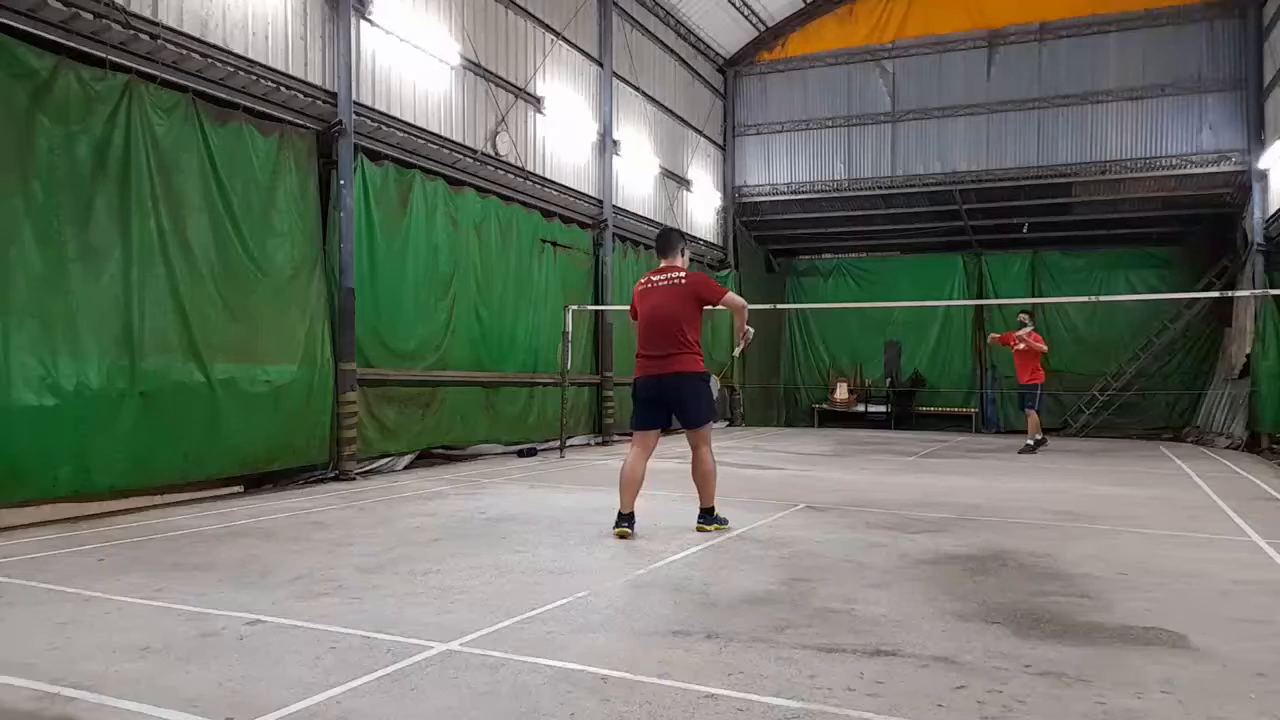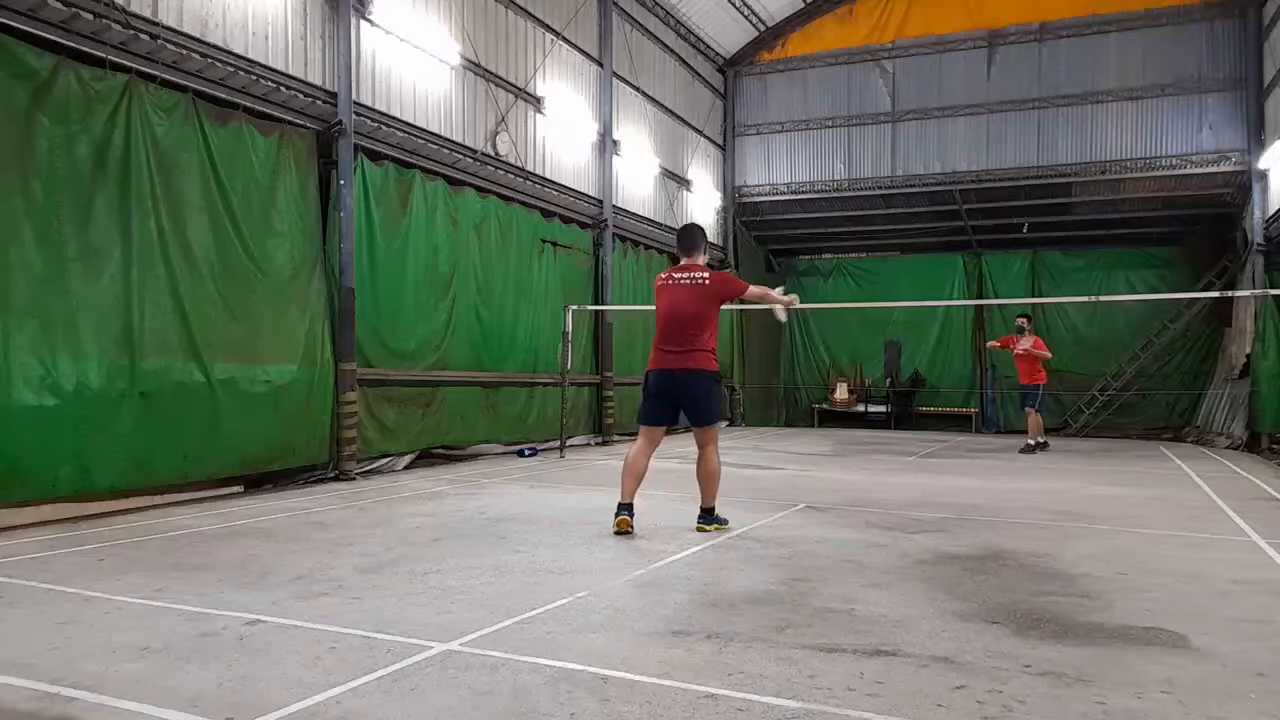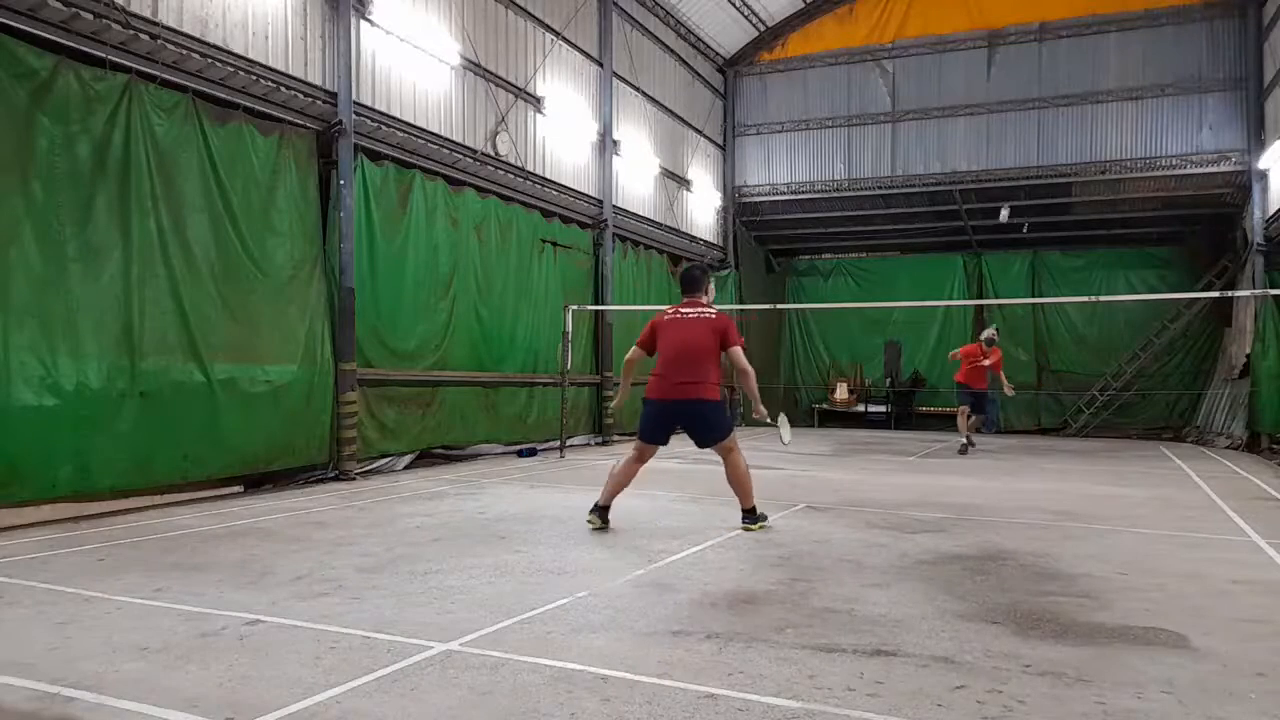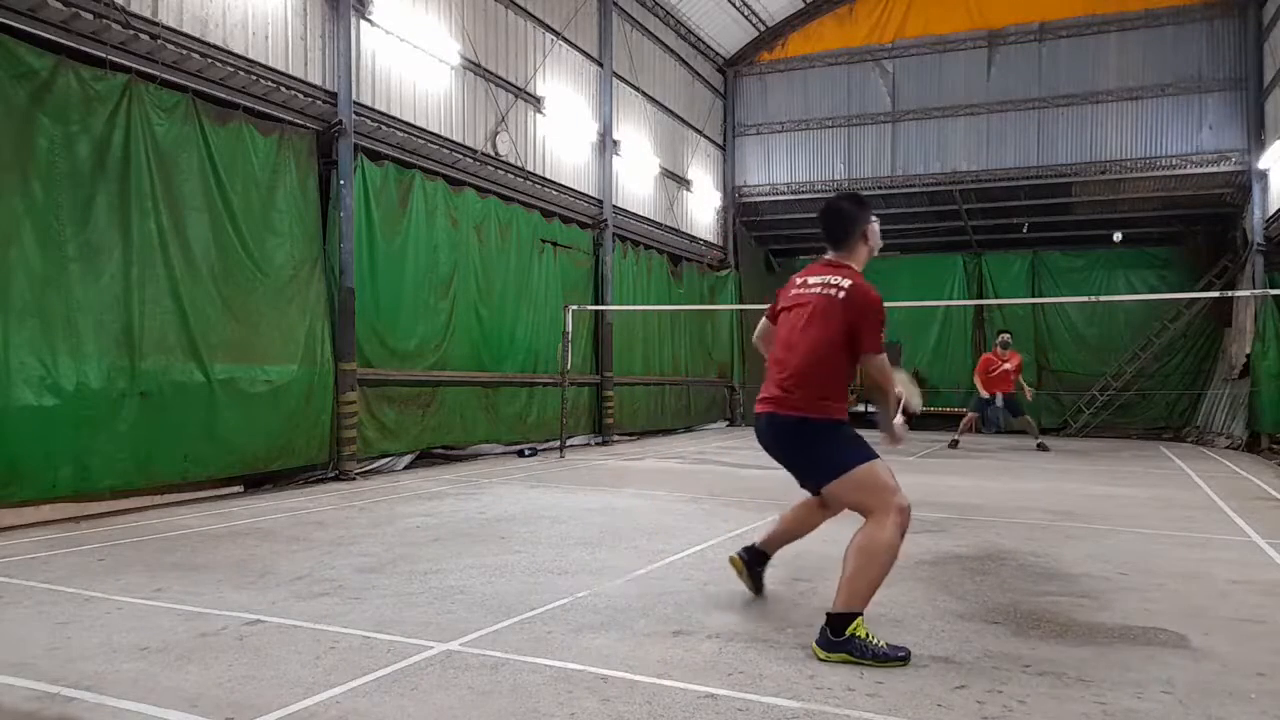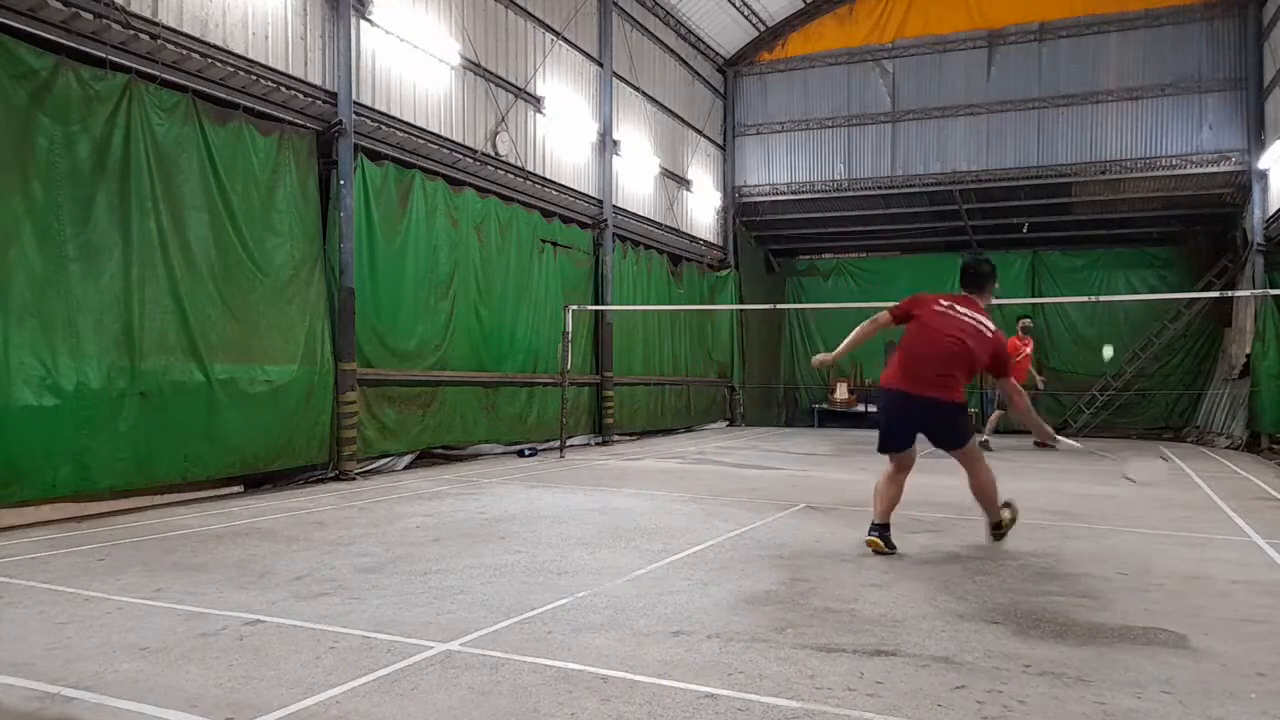
dt=1s
person 1, frame 1
left shoulder: (641, 288)
right shoulder: (694, 281)
right elbow: (739, 304)
right wrist: (741, 328)
left hip: (647, 376)
right hip: (686, 374)
left knee: (639, 448)
right knee: (701, 446)
left ankle: (625, 517)
right ankle: (707, 515)
person 1, frame 2
left shoulder: (661, 281)
right shoulder: (715, 280)
right elbow: (761, 294)
right wrist: (784, 299)
left hip: (659, 371)
right hip: (698, 372)
left knee: (645, 442)
right knee: (708, 446)
left ankle: (625, 509)
right ankle: (708, 515)
person 1, frame 3
left shoulder: (662, 319)
right shoulder: (721, 320)
left elbow: (630, 360)
right elbow: (743, 368)
left wrist: (622, 393)
right wrist: (757, 404)
left hip: (659, 398)
right hip: (702, 400)
left knee: (639, 456)
right knee: (730, 452)
left ankle: (600, 509)
right ankle: (750, 515)
person 1, frame 4
left shoulder: (801, 282)
right shoulder: (862, 295)
left elbow: (762, 337)
right elbow: (877, 377)
right wrist: (889, 418)
left hip: (772, 415)
right hip: (810, 424)
left knee: (831, 498)
right knee: (892, 511)
left ankle: (755, 556)
right ankle: (839, 630)
person 1, frame 5
left shoulder: (926, 302)
right shoulder: (992, 336)
left elbow: (875, 323)
right elbow: (1013, 391)
left wrist: (835, 356)
right wrist: (1038, 427)
left hip: (894, 394)
right hip: (942, 404)
left knee: (900, 466)
right knee: (974, 462)
left ankle: (879, 529)
right ankle: (997, 523)
